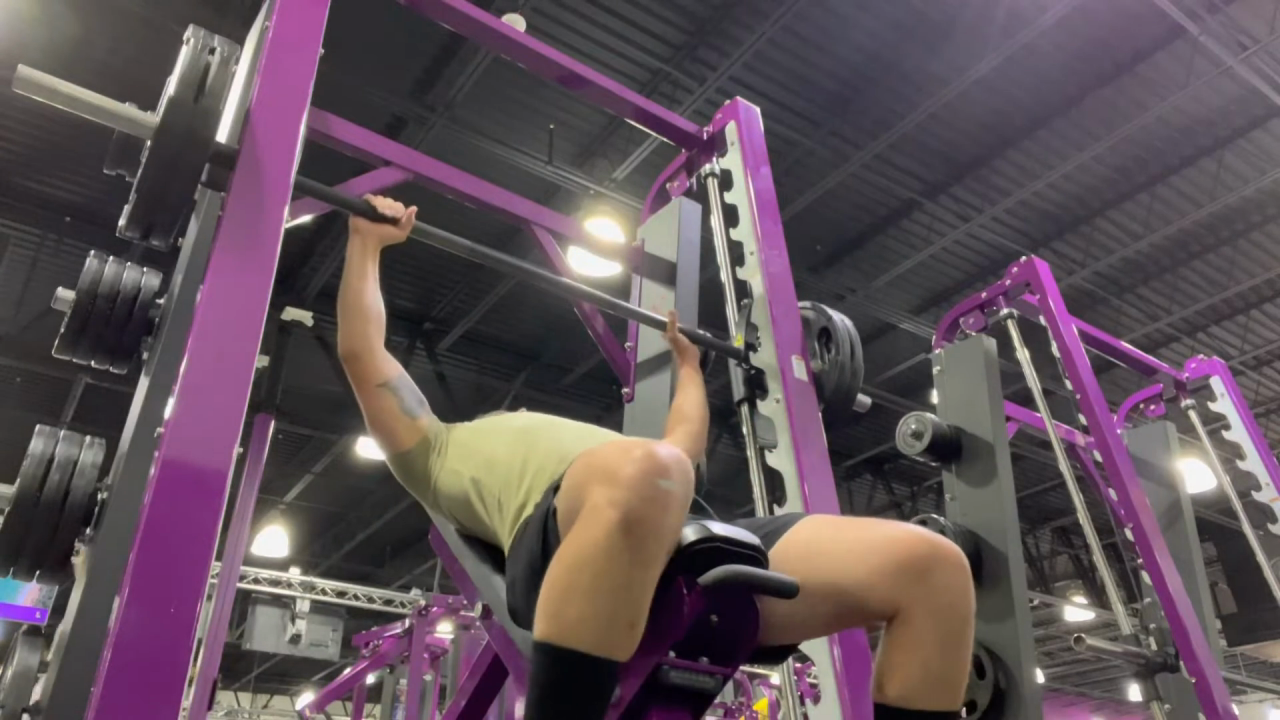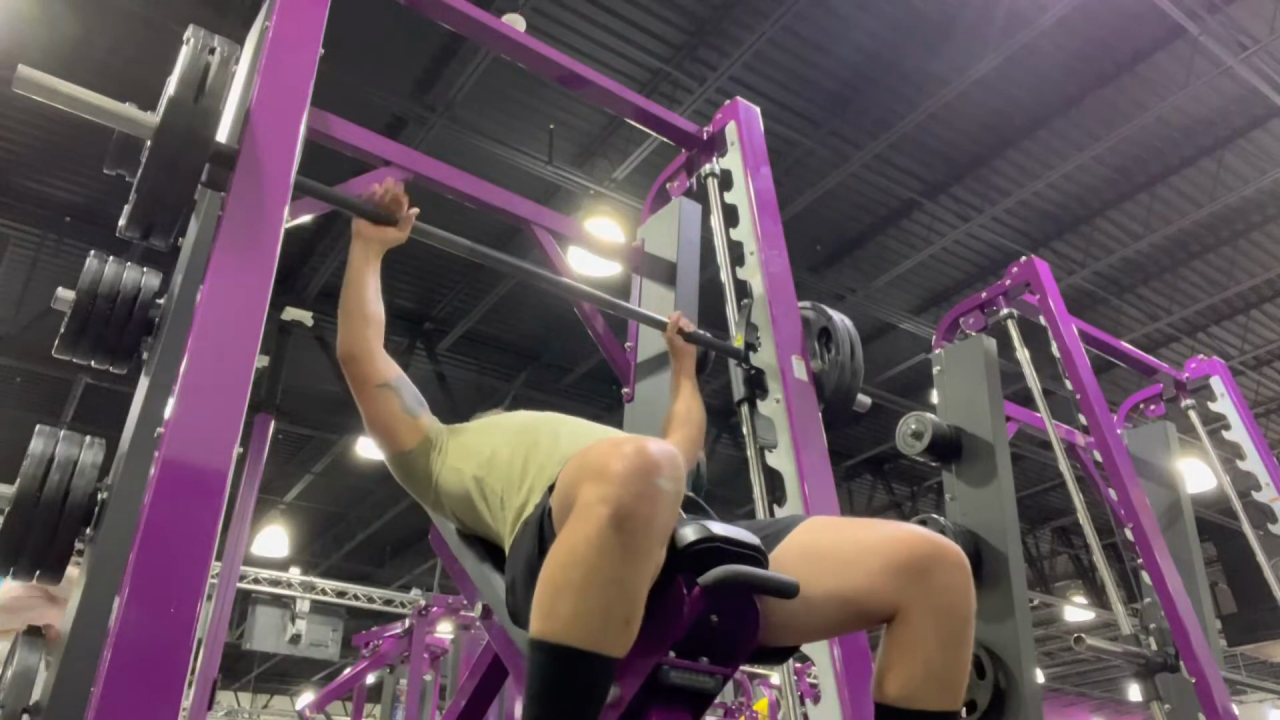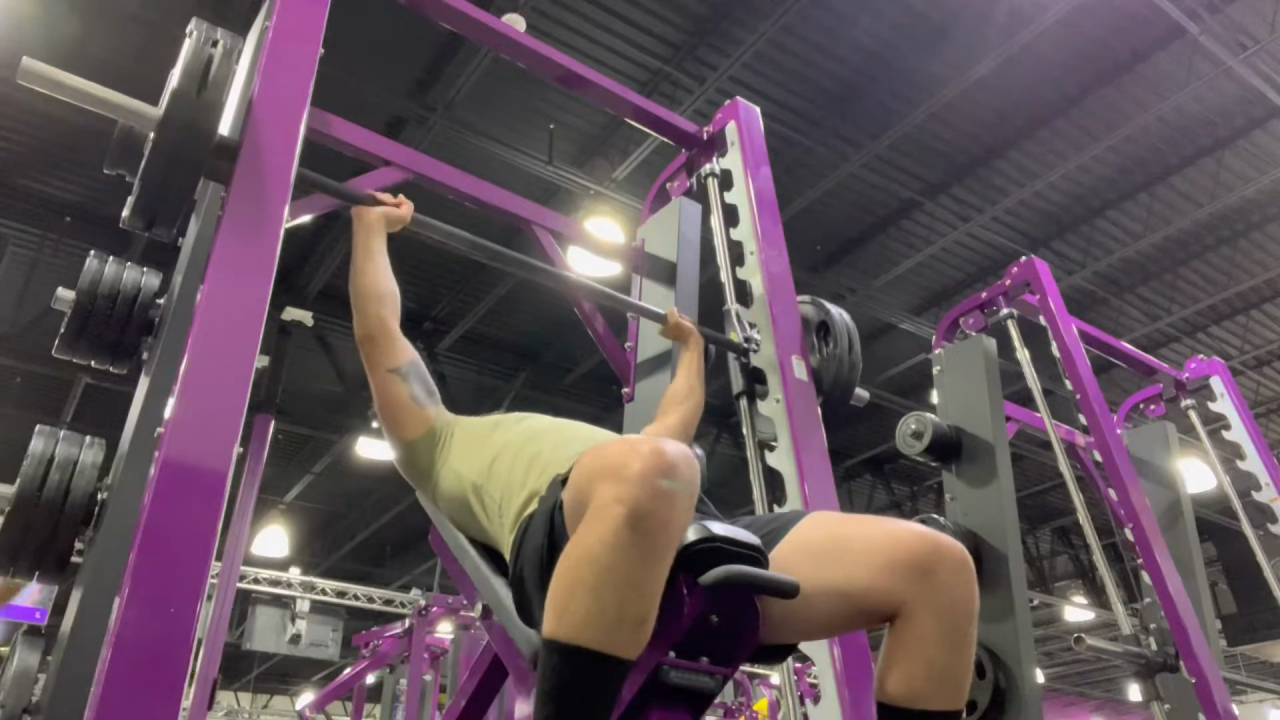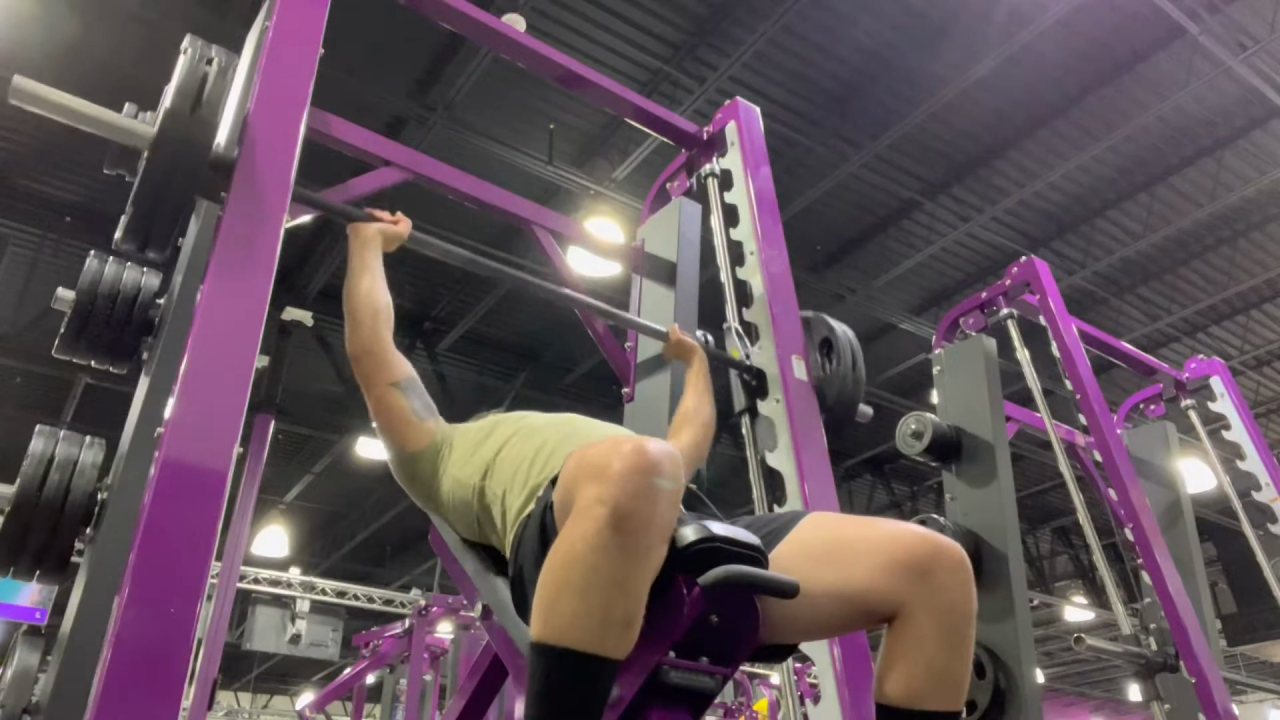
dt=0.4s
person 1, frame 1
left shoulder: (605, 465)
right shoulder: (440, 450)
left elbow: (687, 439)
right elbow: (361, 350)
left wrist: (686, 359)
right wrist: (366, 242)
left hip: (689, 538)
right hip: (564, 542)
left knee: (932, 567)
right knee: (643, 475)
person 1, frame 2
left shoulder: (590, 454)
right shoulder: (438, 450)
left elbow: (685, 446)
right elbow: (359, 354)
left wrist: (684, 364)
right wrist: (369, 244)
right hip: (588, 551)
left knee: (934, 567)
right knee: (635, 470)
person 1, frame 3
left shoulder: (616, 466)
right shoulder: (441, 441)
left elbow: (677, 423)
right elbow: (378, 333)
left wrist: (691, 345)
right wrist: (370, 226)
left hip: (693, 534)
right hip: (566, 543)
left knee: (937, 566)
right knee: (651, 471)
person 1, frame 4
left shoulder: (622, 478)
right shoulder: (440, 453)
left elbow: (691, 440)
right elbow: (370, 350)
left wrist: (696, 361)
right wrist: (368, 243)
right hip: (590, 548)
left knee: (935, 566)
right knee: (635, 468)
